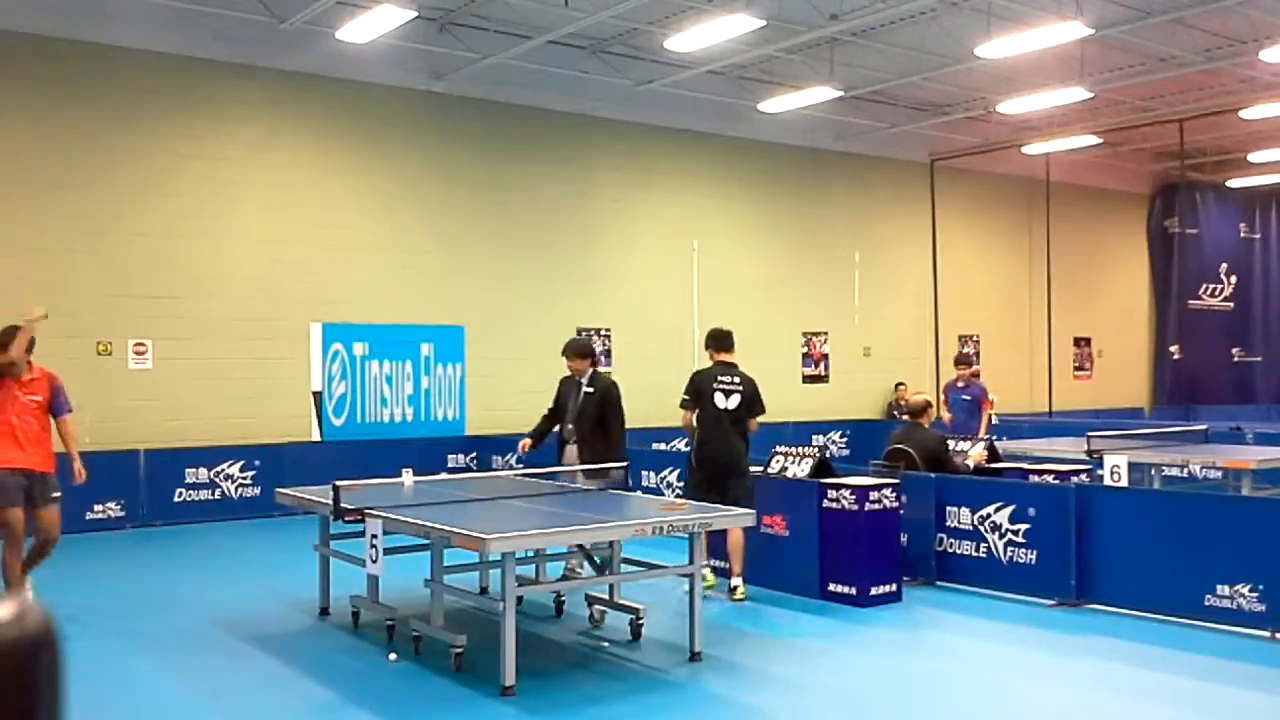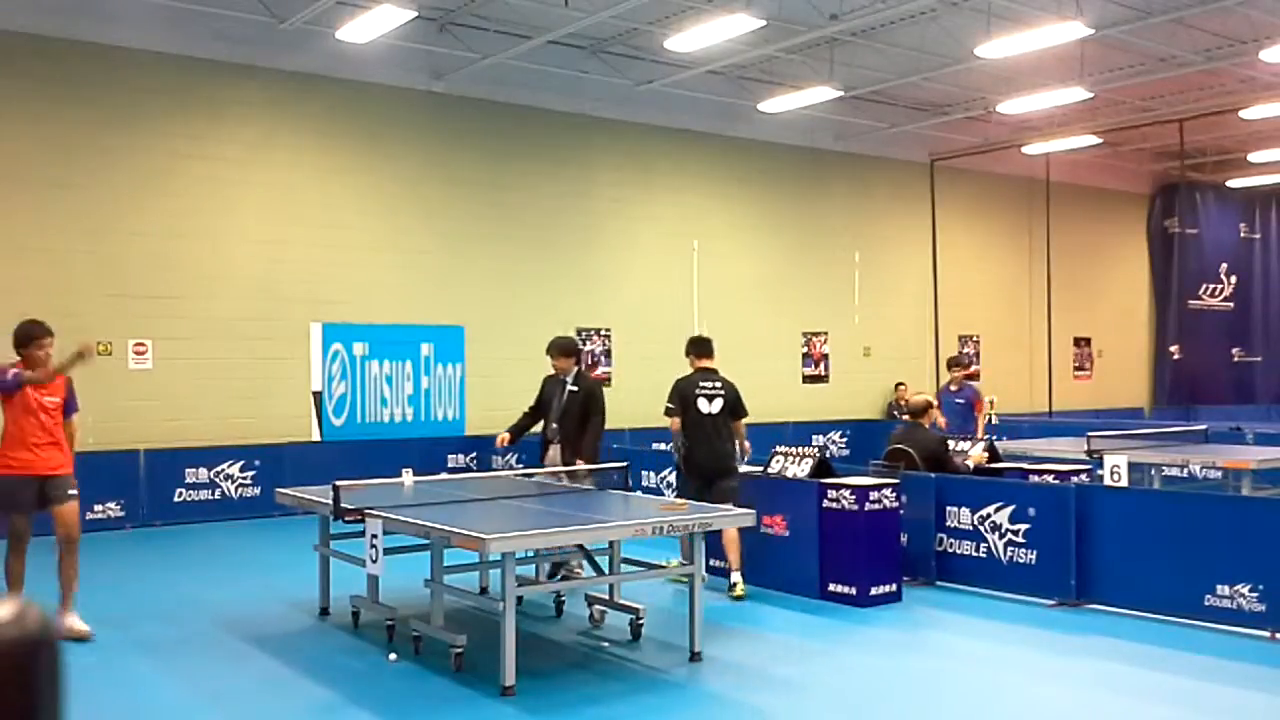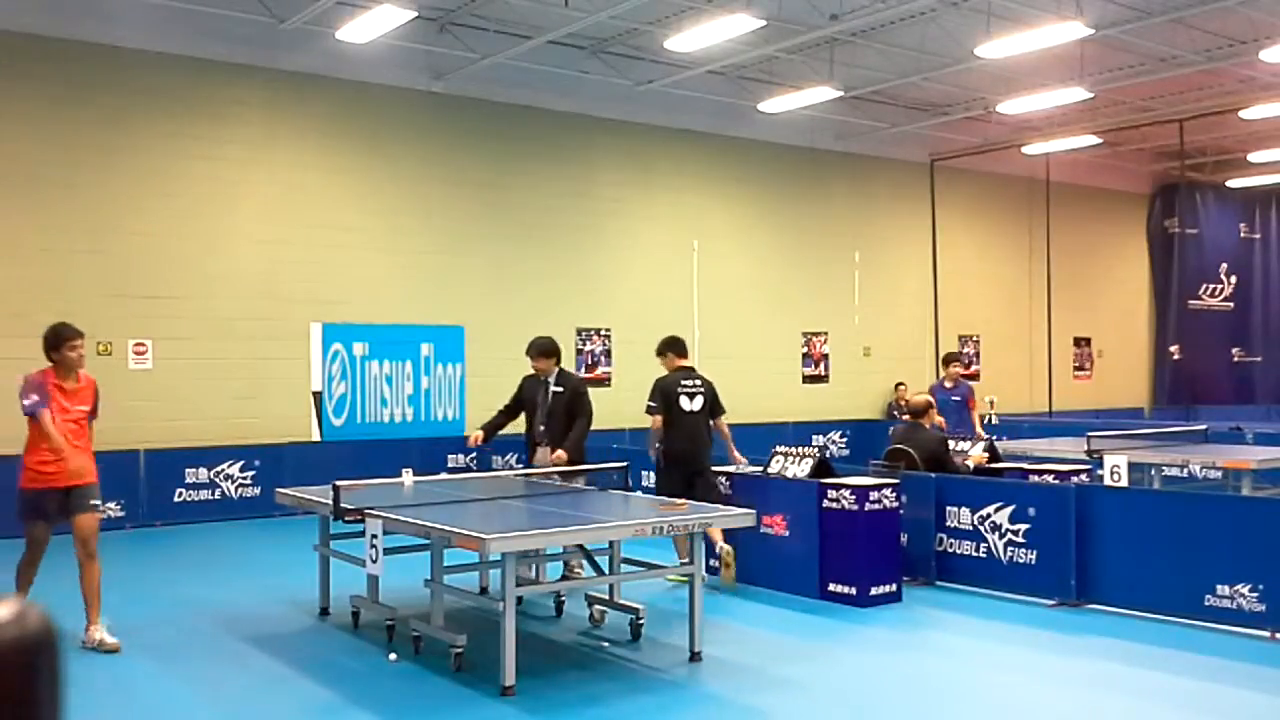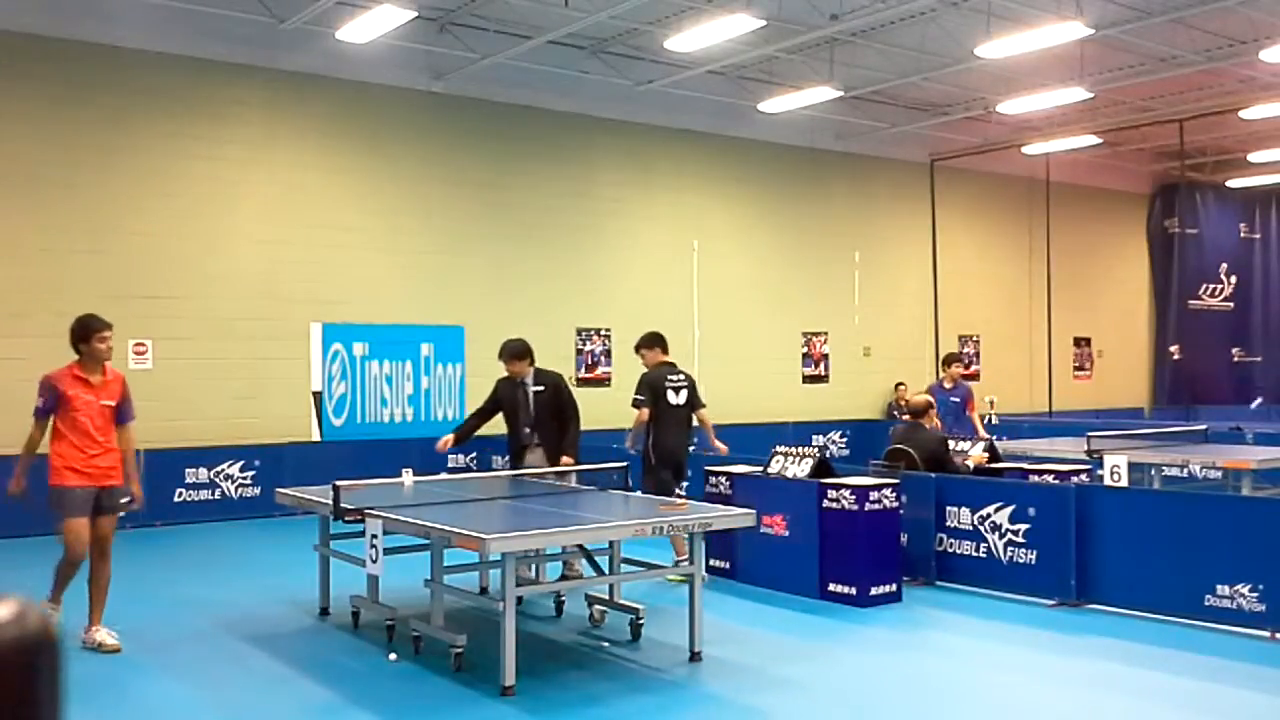
dt=0.2s
person 1, frame 1
left shoulder: (48, 381)
left elbow: (63, 420)
left wrist: (75, 458)
right wrist: (32, 322)
left hip: (42, 467)
left knee: (50, 537)
person 1, frame 2
left shoulder: (64, 381)
right elbow: (39, 376)
left wrist: (71, 460)
right wrist: (73, 360)
left hip: (58, 469)
left knee: (71, 537)
left ankle: (67, 613)
person 1, frame 3
left shoulder: (90, 385)
right shoulder: (36, 384)
right elbow: (45, 424)
right wrist: (68, 458)
left hip: (83, 479)
right hip: (41, 481)
left knee: (89, 549)
right knee: (34, 550)
left ankle: (94, 629)
person 1, frame 4
left shoulder: (118, 382)
right shoulder: (56, 381)
left elbow: (124, 433)
right elbow: (38, 430)
left wrist: (133, 479)
right wrist: (19, 474)
left hip: (110, 479)
right hip: (71, 480)
left knee: (102, 552)
right knee: (76, 553)
left ankle: (94, 628)
right ankle: (53, 603)
person 2, frame 1
left shoulder: (700, 378)
right shoulder: (748, 382)
left elbow: (686, 420)
right elbow: (753, 426)
left hip: (705, 458)
right hip: (736, 460)
left ankle: (703, 570)
right ankle: (736, 582)
person 2, frame 2
left shoulder: (683, 385)
right shoulder: (728, 386)
left elbow: (675, 426)
right elbow: (739, 427)
left wrist: (678, 447)
right wrist: (742, 444)
left hip: (693, 462)
right hip: (723, 462)
left ankle: (688, 567)
right ankle: (736, 578)
person 2, frame 3
left shoulder: (663, 384)
right shoulder: (706, 384)
left elbow: (657, 424)
right elbow: (720, 423)
left wrist: (653, 447)
right wrist: (732, 451)
left hip: (673, 458)
right hip: (700, 459)
left ankle: (686, 565)
right ankle: (722, 547)
person 2, frame 4
left shoulder: (650, 378)
right shoulder: (686, 378)
left elbow: (644, 416)
right elbow: (702, 415)
left wrist: (631, 437)
right wrist: (713, 440)
left hip: (659, 451)
right hip: (681, 450)
right knee: (673, 501)
left ankle: (684, 561)
right ankle: (683, 550)
person 3, frame 1
left shoulder: (605, 386)
right shoulder: (566, 384)
left elbow: (616, 426)
right elbow: (553, 416)
left wrist: (616, 462)
right wrist: (532, 438)
left hip: (591, 457)
right hip: (568, 453)
left ankle: (574, 568)
person 3, frame 2
left shoulder: (589, 385)
right shoulder: (549, 382)
left elbow: (596, 423)
right elbow: (534, 413)
left wrist: (585, 457)
right wrist: (511, 432)
left hip: (573, 457)
right hip: (549, 453)
left ankle: (572, 568)
right ankle: (558, 557)
person 3, frame 3
left shoulder: (573, 384)
right shoulder: (528, 383)
left elbow: (583, 420)
right elbow: (509, 411)
left wrist: (567, 449)
right wrist: (485, 430)
left hip: (563, 457)
right hip: (536, 456)
left ankle: (574, 570)
person 3, frame 4
left shoulder: (553, 381)
right shoulder: (504, 386)
left elbow: (572, 417)
right elbow: (482, 414)
left wrist: (568, 451)
right wrist: (456, 435)
left hip: (553, 457)
right hip: (522, 458)
left ankle: (573, 570)
right ankle: (522, 572)
